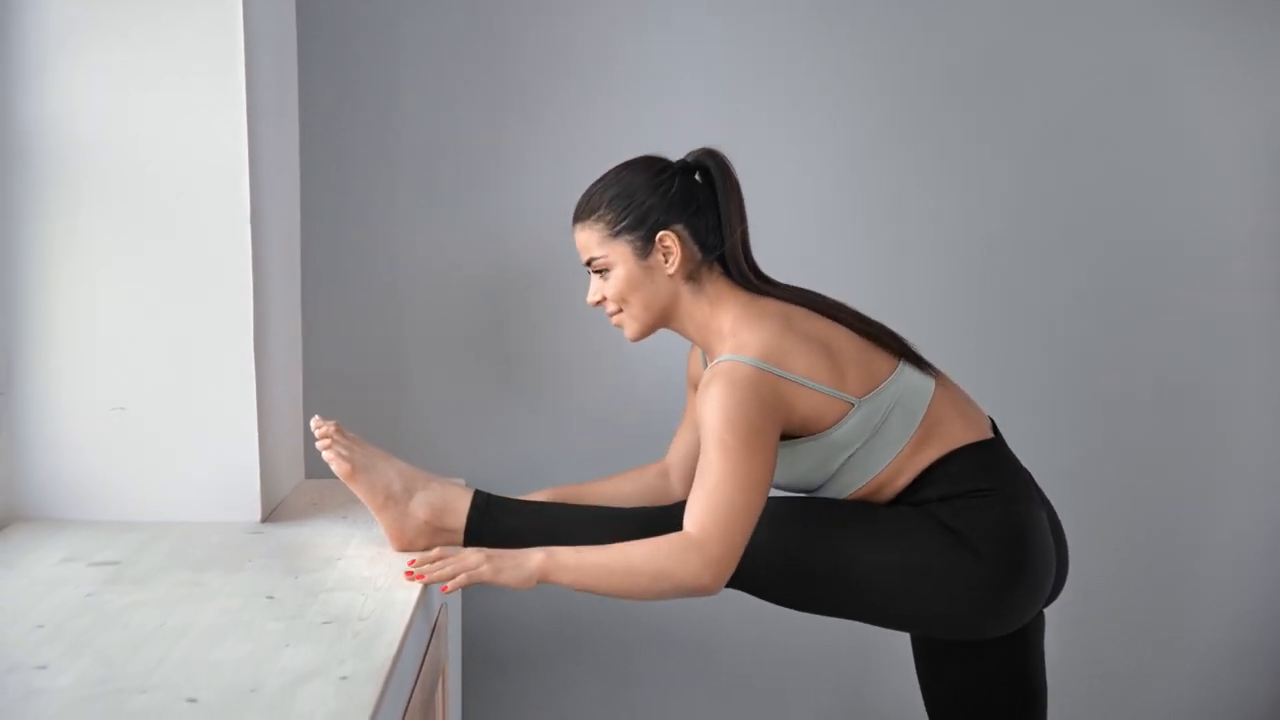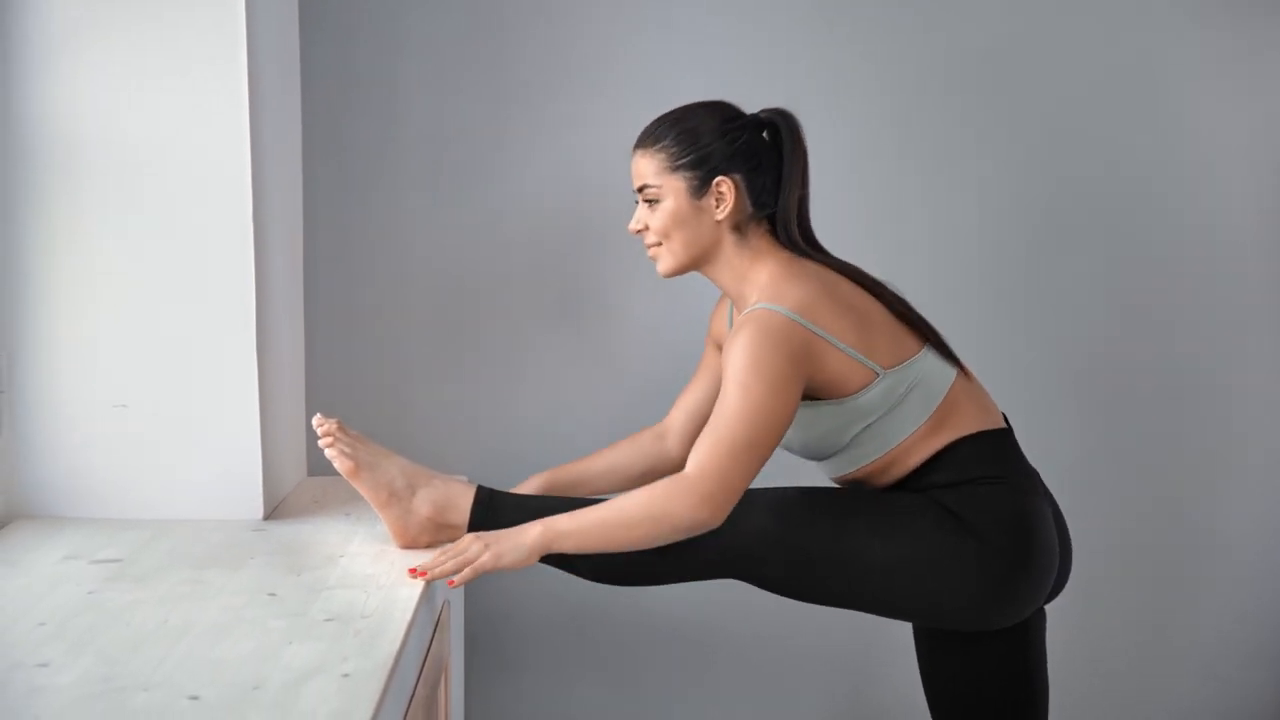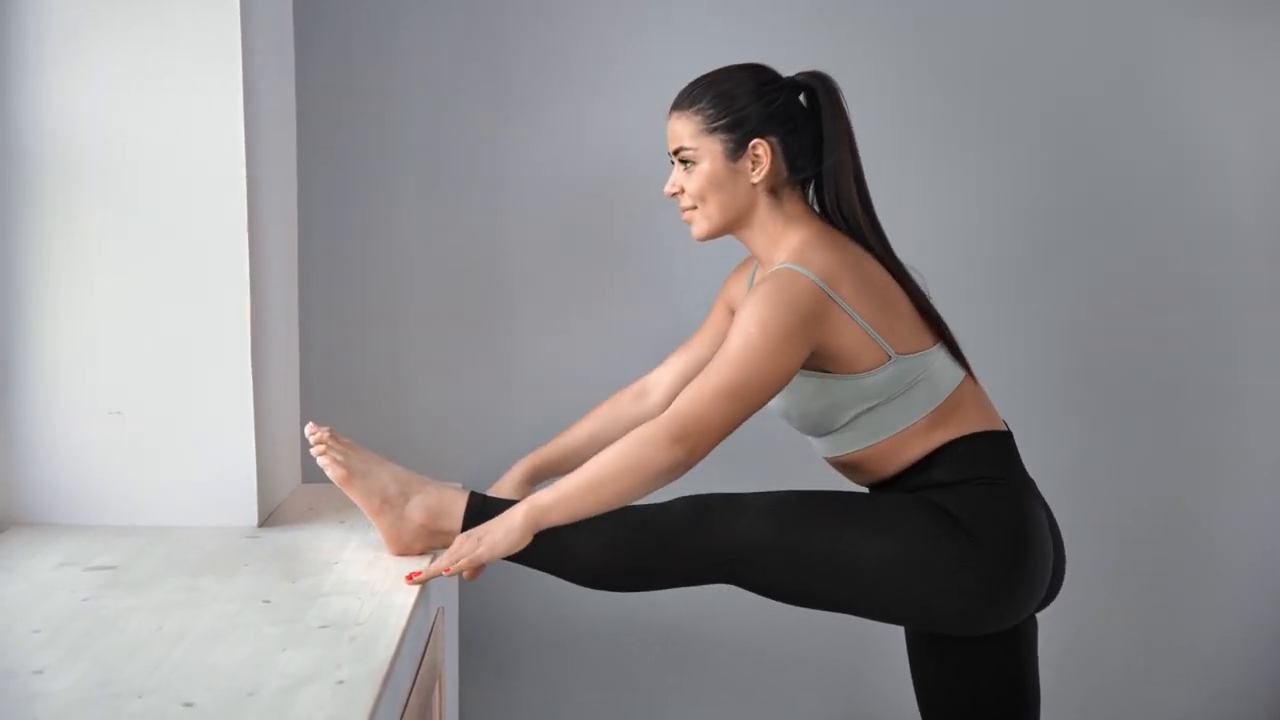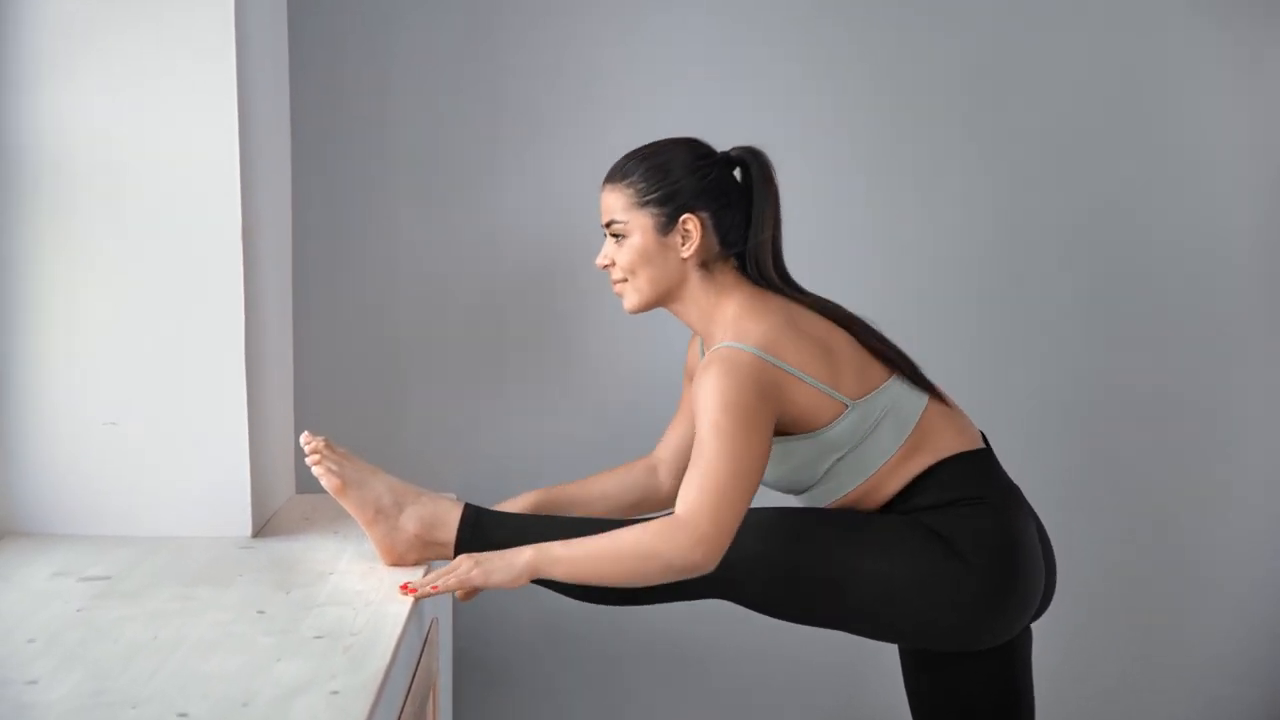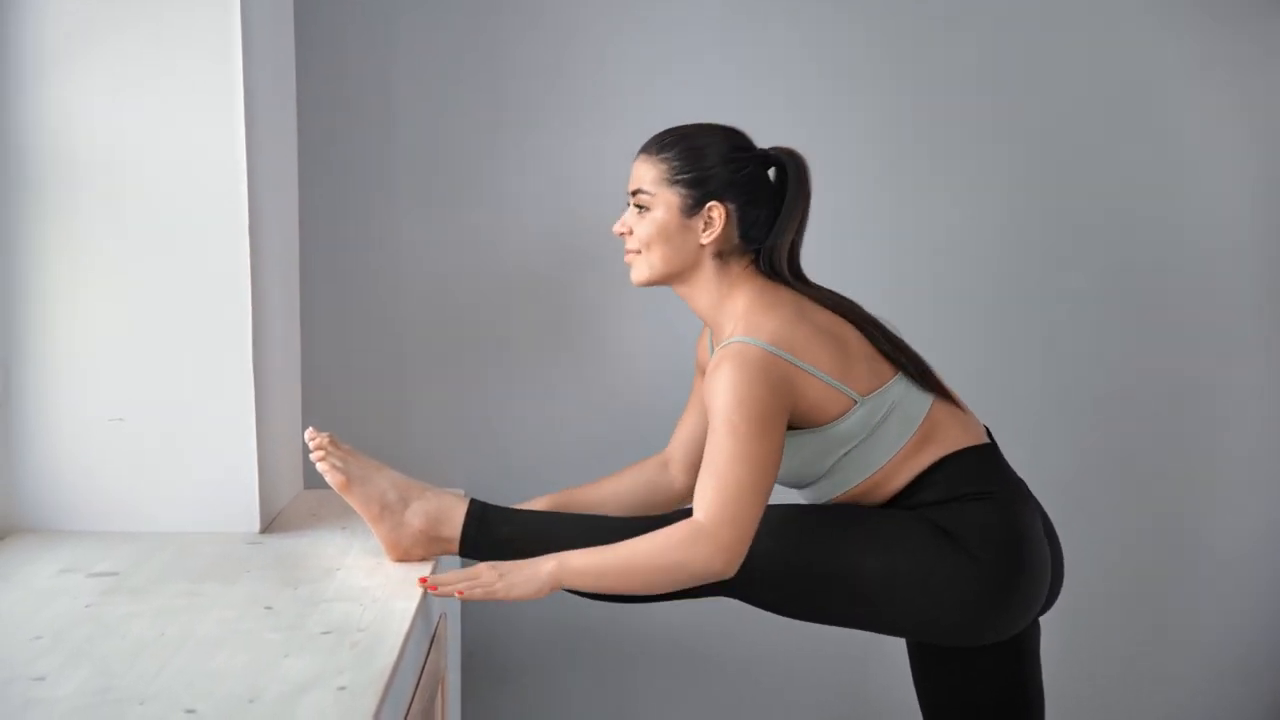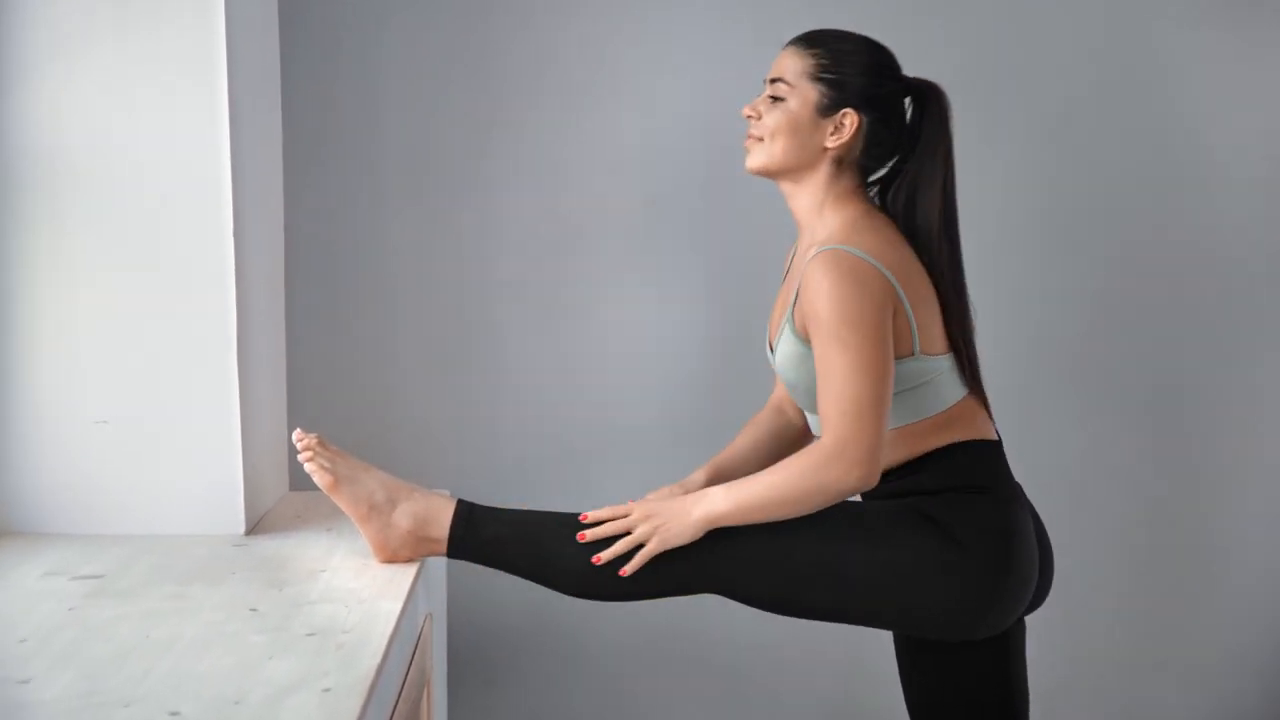
dt=0.5s
person 1, frame 1
left shoulder: (744, 368)
right shoulder: (724, 336)
left elbow: (703, 561)
right elbow: (675, 480)
left wrist: (533, 560)
right wrist: (536, 506)
left hip: (976, 546)
right hip: (988, 543)
left knee: (720, 538)
person 1, frame 2
left shoulder: (775, 319)
right shoulder: (747, 300)
left elbow: (700, 499)
right elbow: (672, 443)
left wrist: (532, 536)
right wrist: (537, 491)
left hip: (980, 535)
right hip: (987, 536)
left knee: (734, 534)
left ankle: (452, 511)
person 1, frame 3
left shoulder: (797, 284)
right shoulder: (766, 272)
left elbow: (677, 442)
right elbow: (653, 398)
left wrist: (524, 519)
right wrist: (527, 470)
left hip: (973, 534)
right hip: (978, 538)
left knee: (714, 536)
left ankle: (442, 516)
person 1, frame 4
left shoulder: (741, 358)
right shoulder: (728, 331)
left elbow: (694, 542)
right elbow: (662, 475)
left wrist: (525, 559)
right wrist: (524, 511)
left hip: (964, 556)
right hip: (973, 556)
person 1, frame 5
left shoulder: (752, 352)
right shoulder: (732, 323)
left elbow: (712, 548)
right elbow: (677, 474)
left wrist: (546, 568)
right wrist: (539, 511)
left hip: (970, 552)
right hip: (985, 551)
left knee: (712, 548)
left ankle: (447, 524)
person 1, frame 6
left shoulder: (841, 265)
right shoulder: (828, 242)
left elbow: (848, 460)
right elbow: (794, 412)
left wrist: (702, 509)
right wrist: (702, 482)
left hip: (956, 545)
right hip: (968, 546)
left knee: (711, 554)
left ankle: (434, 525)
